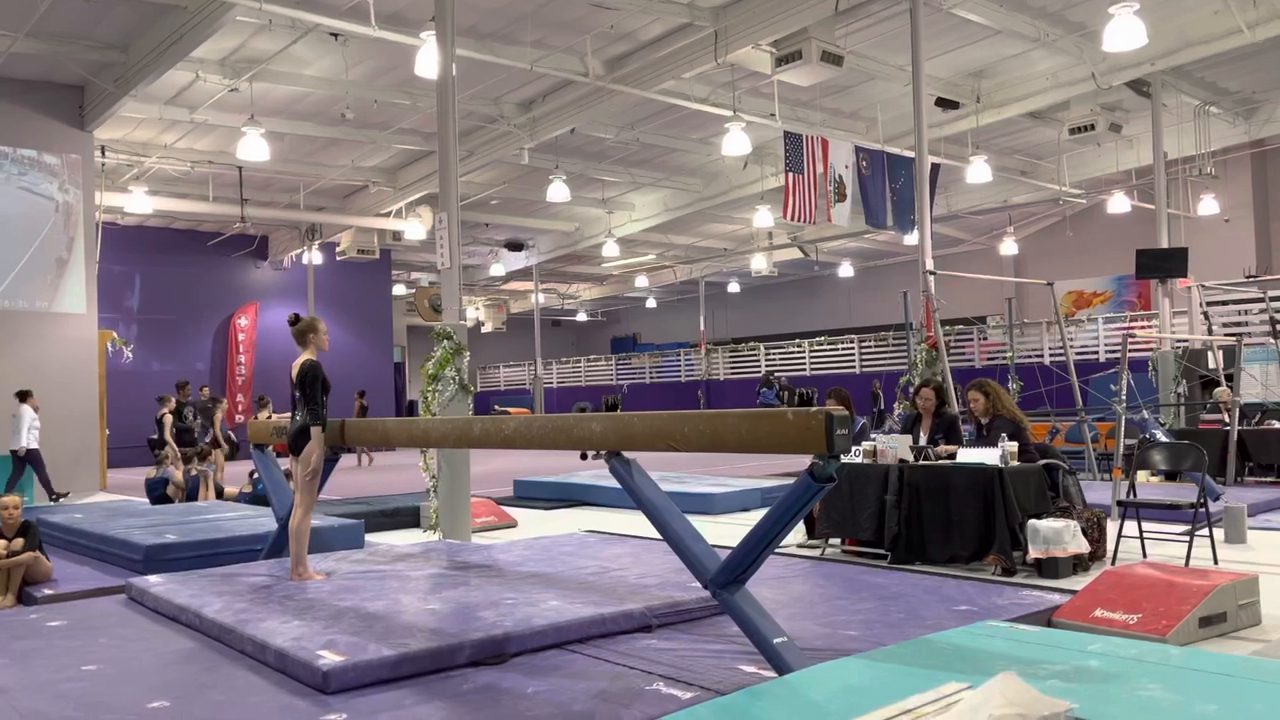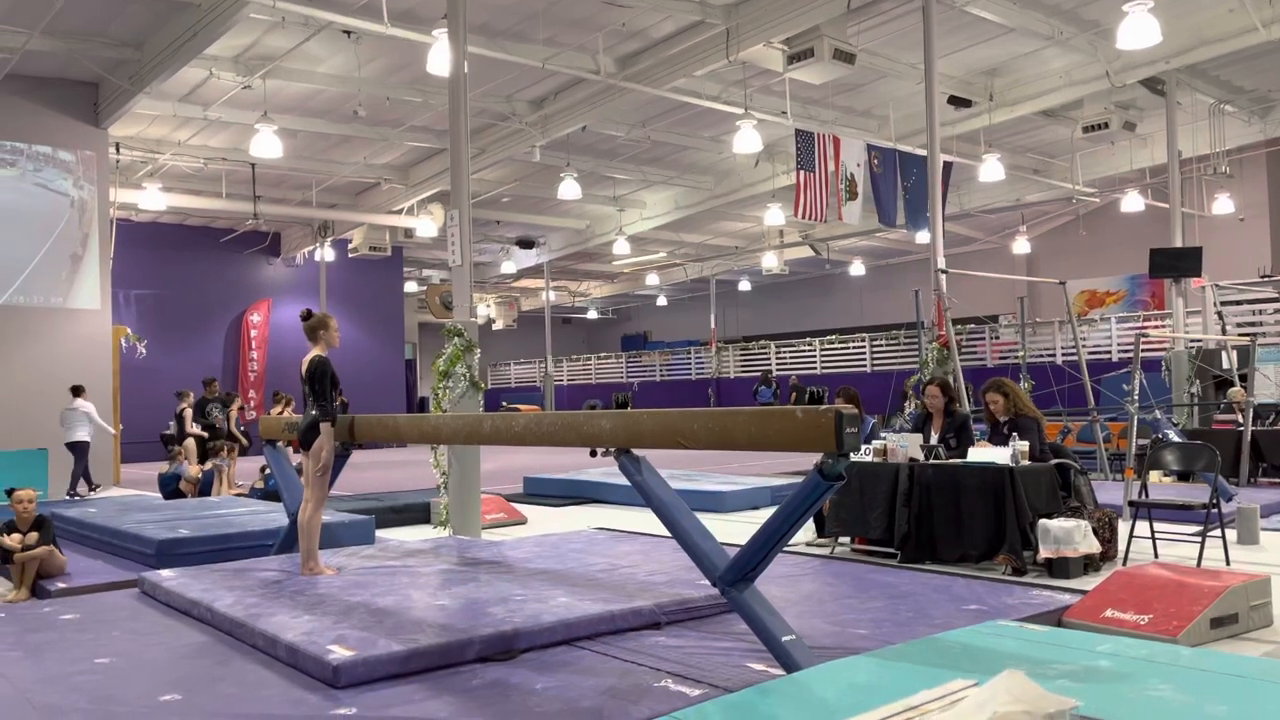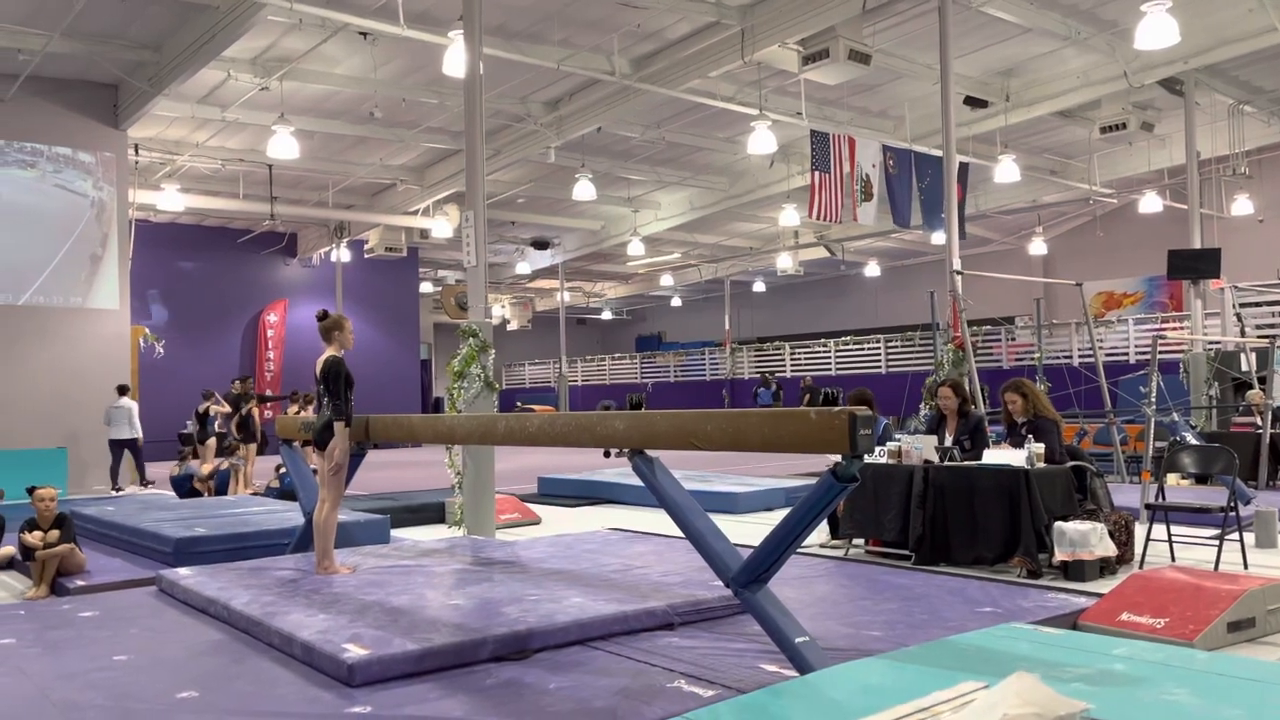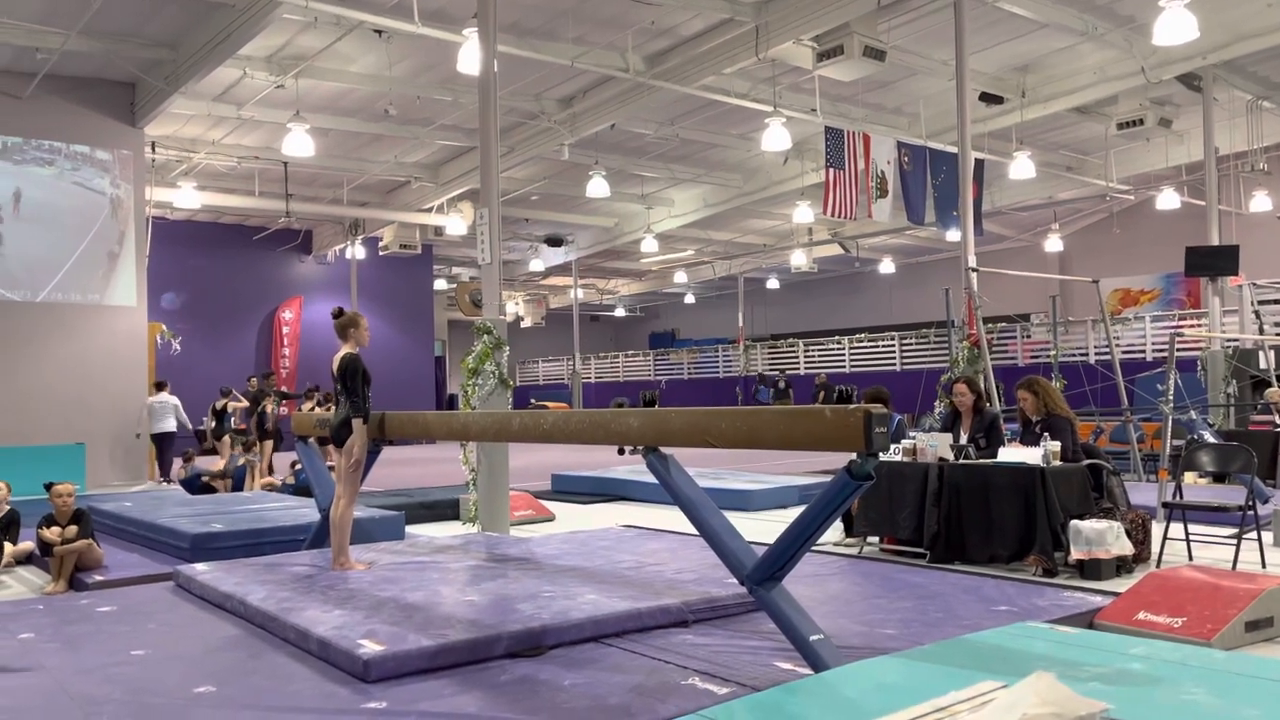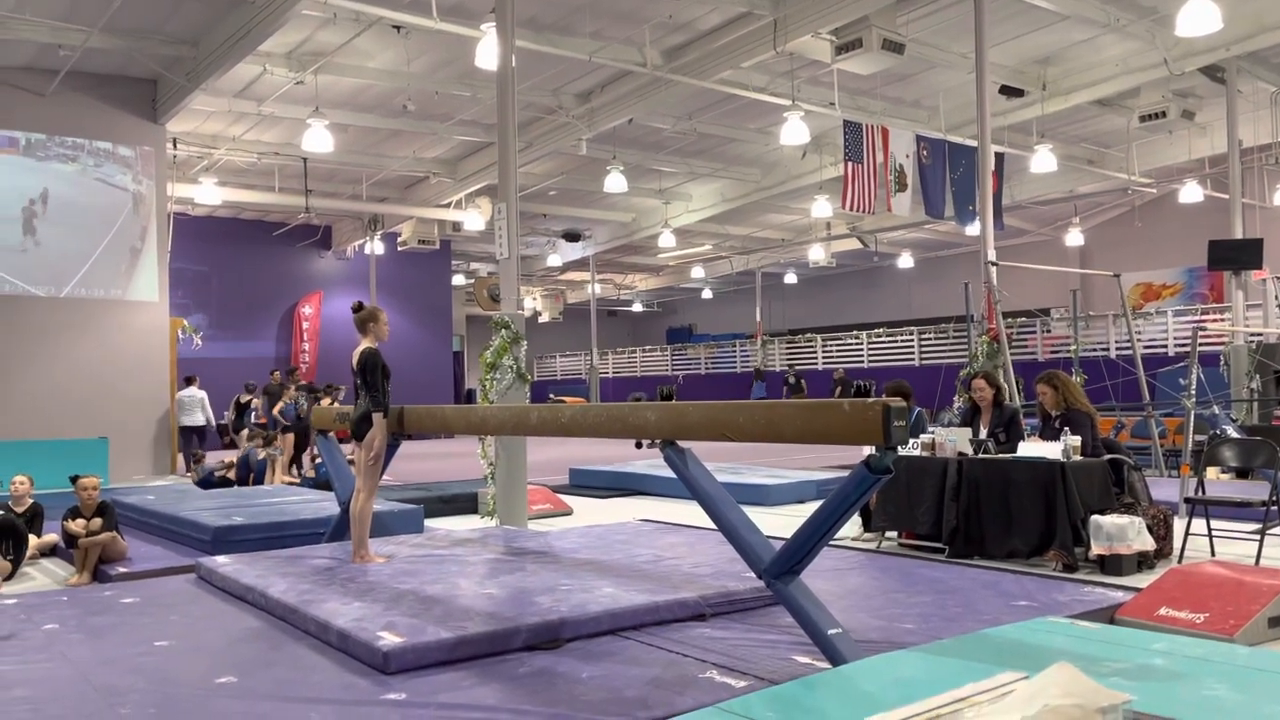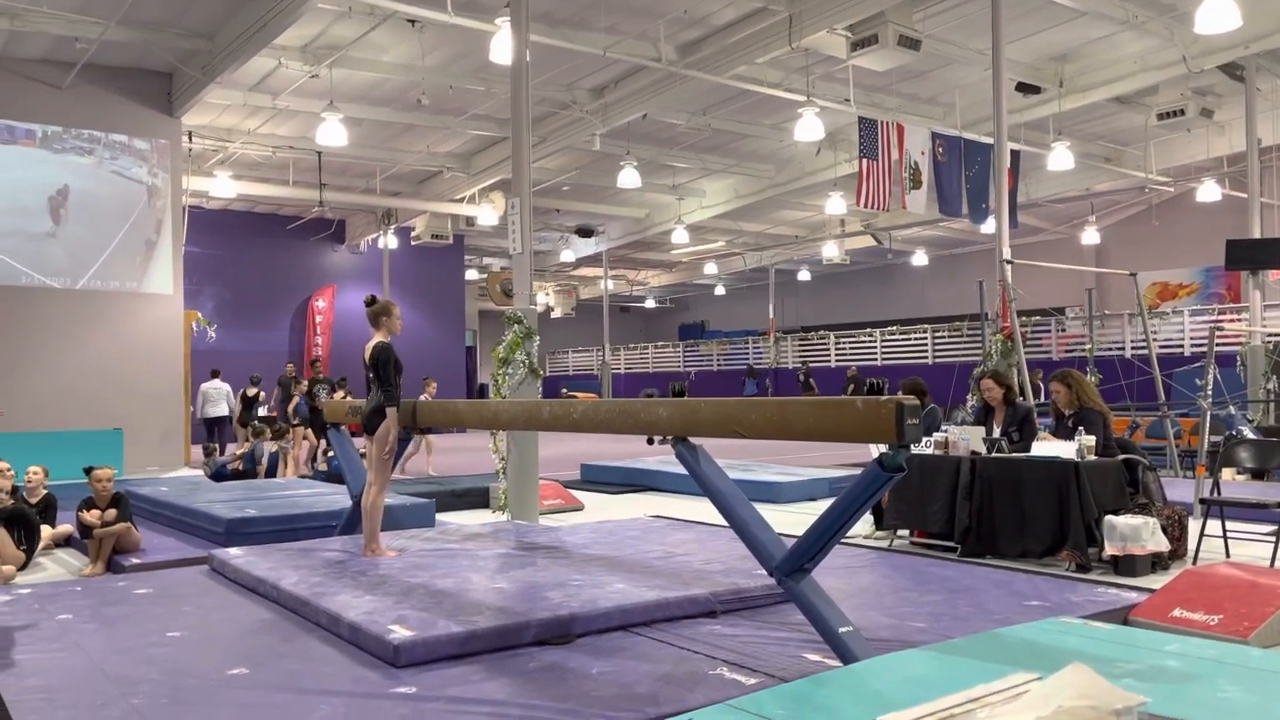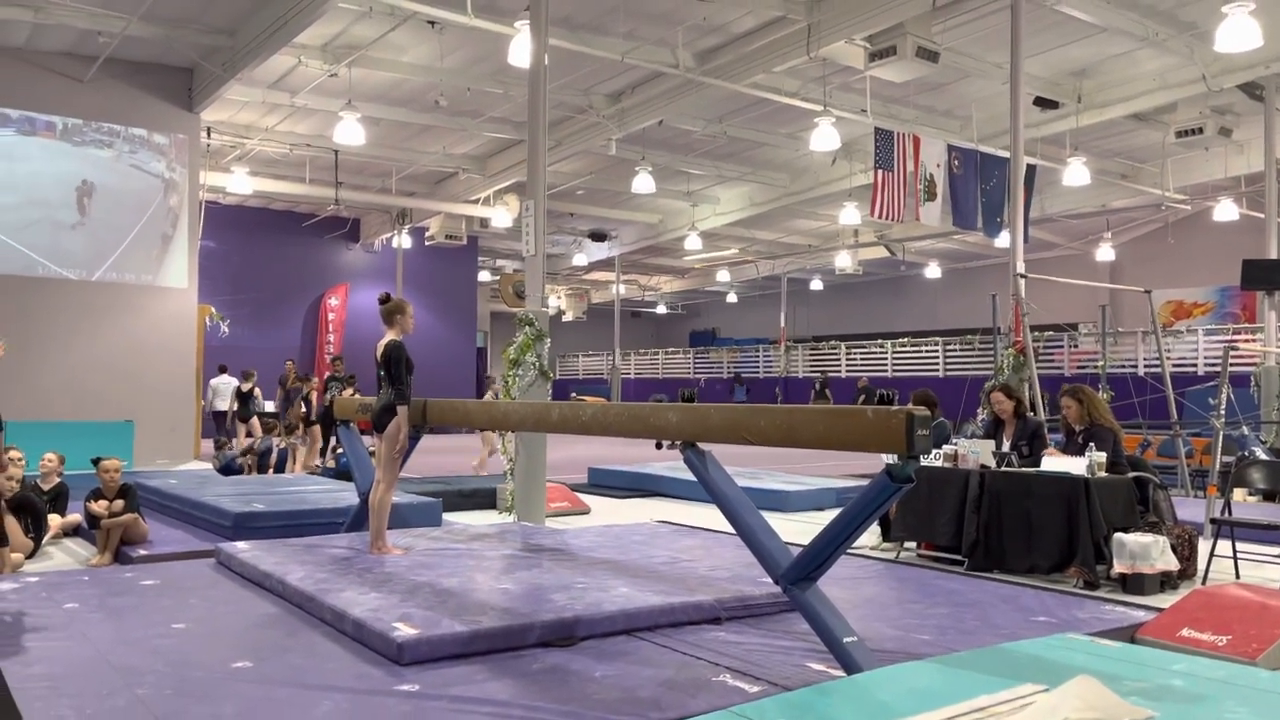
dt=0.5s
person 1, frame 1
left shoulder: (295, 366)
right shoulder: (313, 366)
right elbow: (314, 411)
right wrist: (317, 451)
left hip: (294, 434)
right hip: (307, 437)
left knee: (299, 504)
right knee: (306, 506)
left ankle: (296, 566)
right ankle: (301, 569)
person 1, frame 2
left shoulder: (306, 361)
right shoulder: (322, 362)
right elbow: (324, 406)
right wrist: (327, 447)
left hip: (305, 429)
right hip: (318, 432)
left knee: (308, 499)
right knee: (317, 501)
left ankle: (306, 561)
right ankle: (312, 564)
person 1, frame 3
left shoulder: (320, 362)
right shoulder: (336, 363)
right elbow: (338, 406)
right wrist: (341, 445)
left hip: (320, 430)
right hip: (332, 432)
left knee: (323, 499)
right knee: (333, 500)
left ankle: (321, 560)
right ankle: (327, 563)
person 1, frame 4
left shoulder: (337, 359)
right shoulder: (354, 360)
right elbow: (356, 403)
right wrist: (359, 441)
left hip: (338, 426)
right hip: (350, 429)
left knee: (340, 495)
right knee: (349, 496)
left ankle: (337, 556)
right ankle: (343, 559)
person 1, frame 5
left shoulder: (356, 354)
right shoulder: (372, 354)
right elbow: (376, 397)
right wrist: (379, 436)
left hip: (358, 421)
right hip: (370, 423)
left knee: (360, 489)
right knee: (368, 490)
left ankle: (357, 550)
right ankle: (363, 553)
person 1, frame 6
left shoulder: (369, 348)
right shoulder: (385, 349)
right elbow: (389, 391)
right wrist: (393, 429)
left hip: (369, 414)
right hip: (381, 417)
left knee: (371, 482)
right knee: (380, 484)
left ankle: (369, 543)
right ankle: (374, 546)
person 1, frame 7
left shoulder: (380, 346)
right shoulder: (397, 347)
right elbow: (400, 389)
right wrist: (404, 429)
left hip: (379, 412)
right hip: (391, 415)
left knee: (379, 480)
right knee: (388, 482)
left ankle: (375, 541)
right ankle: (381, 544)
